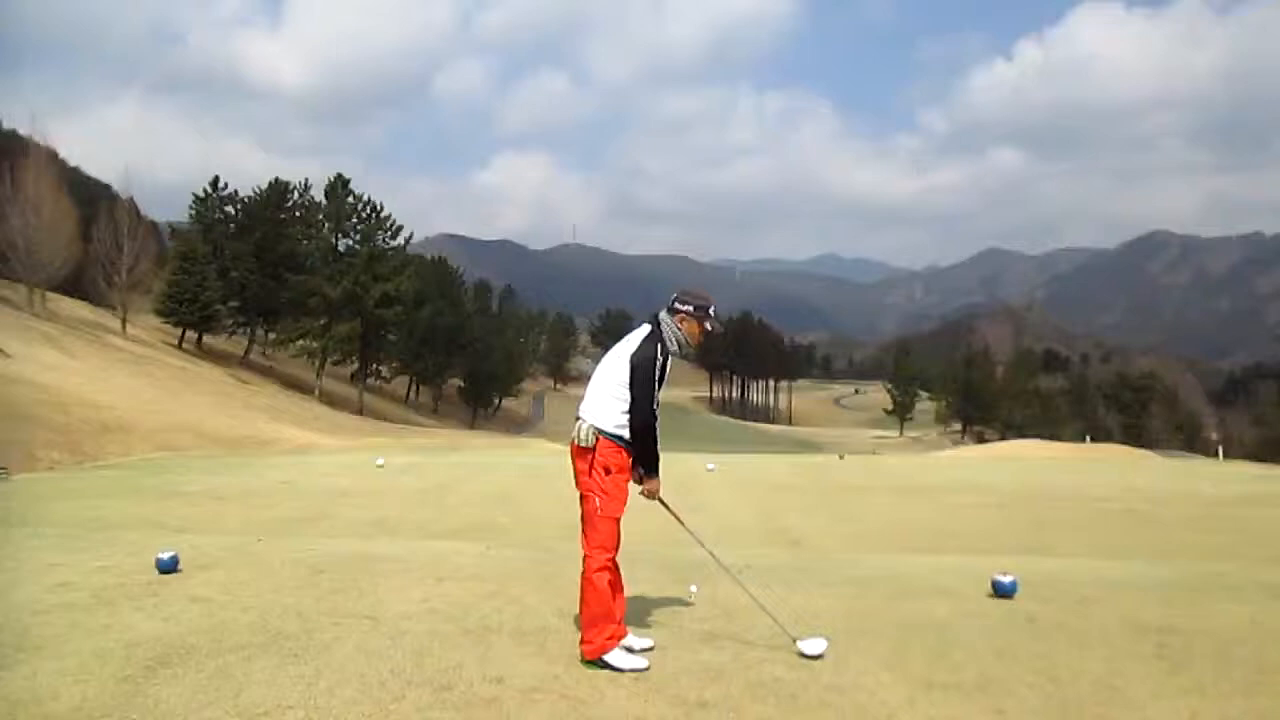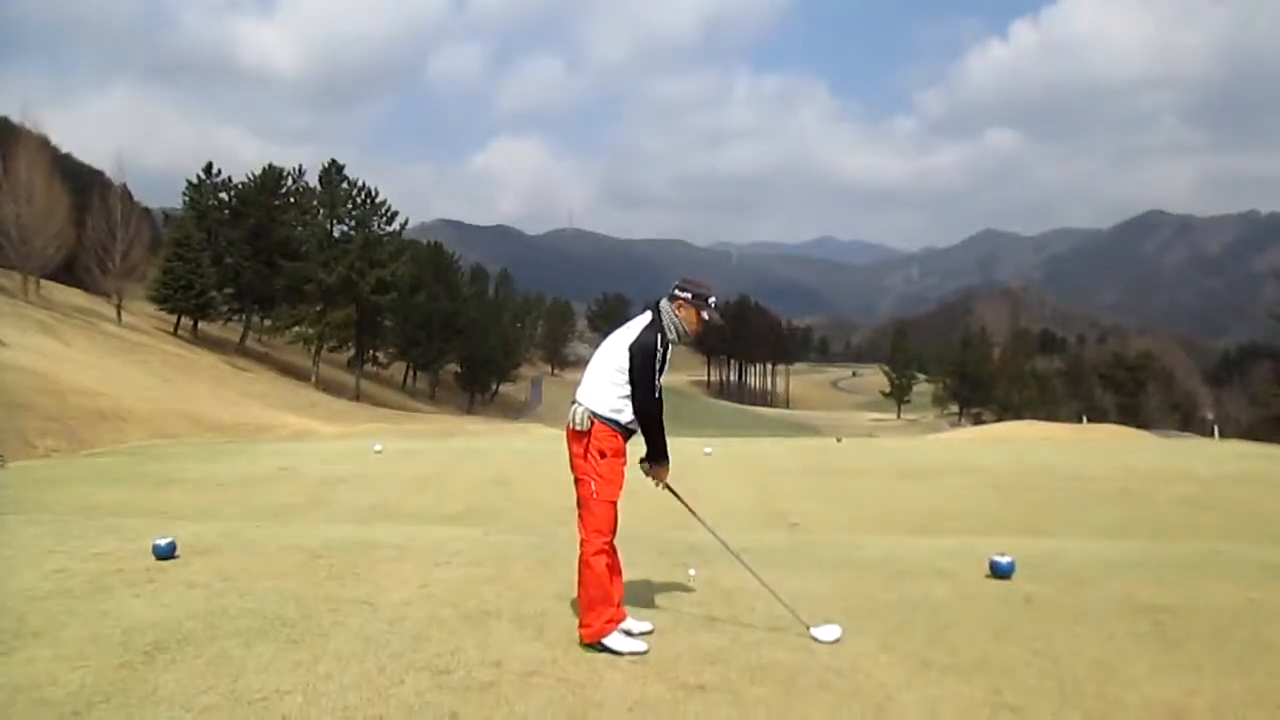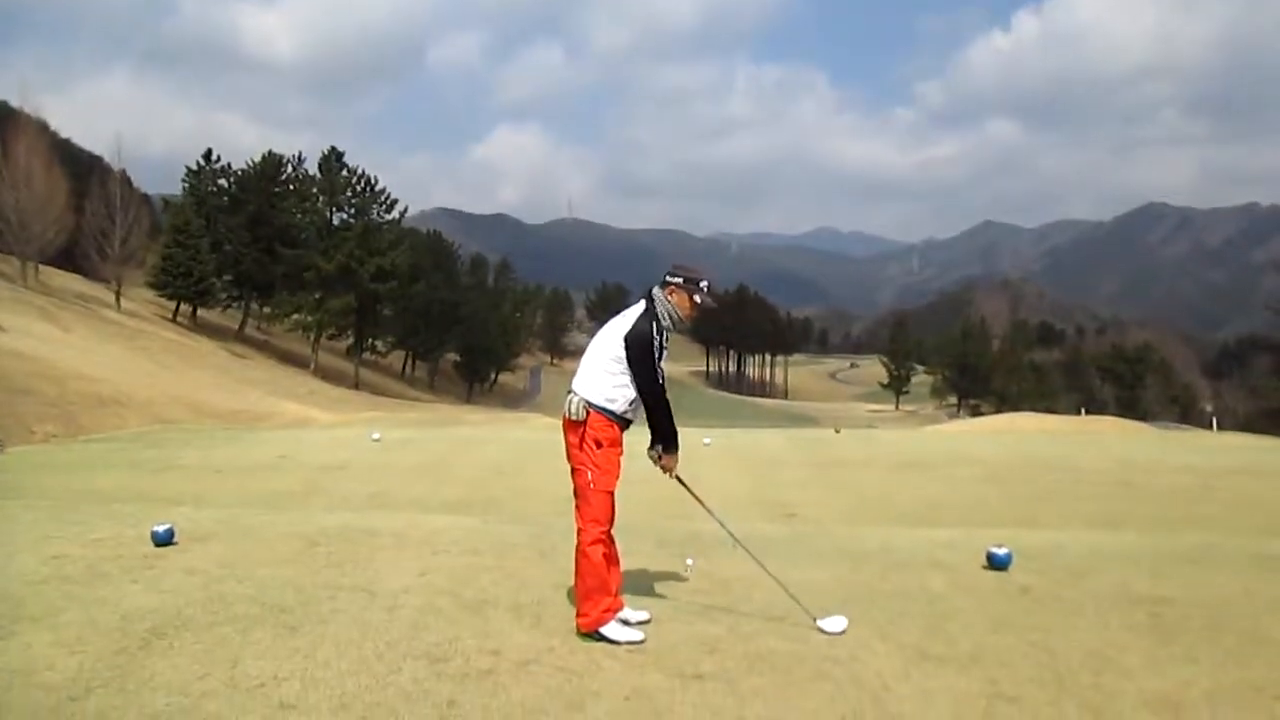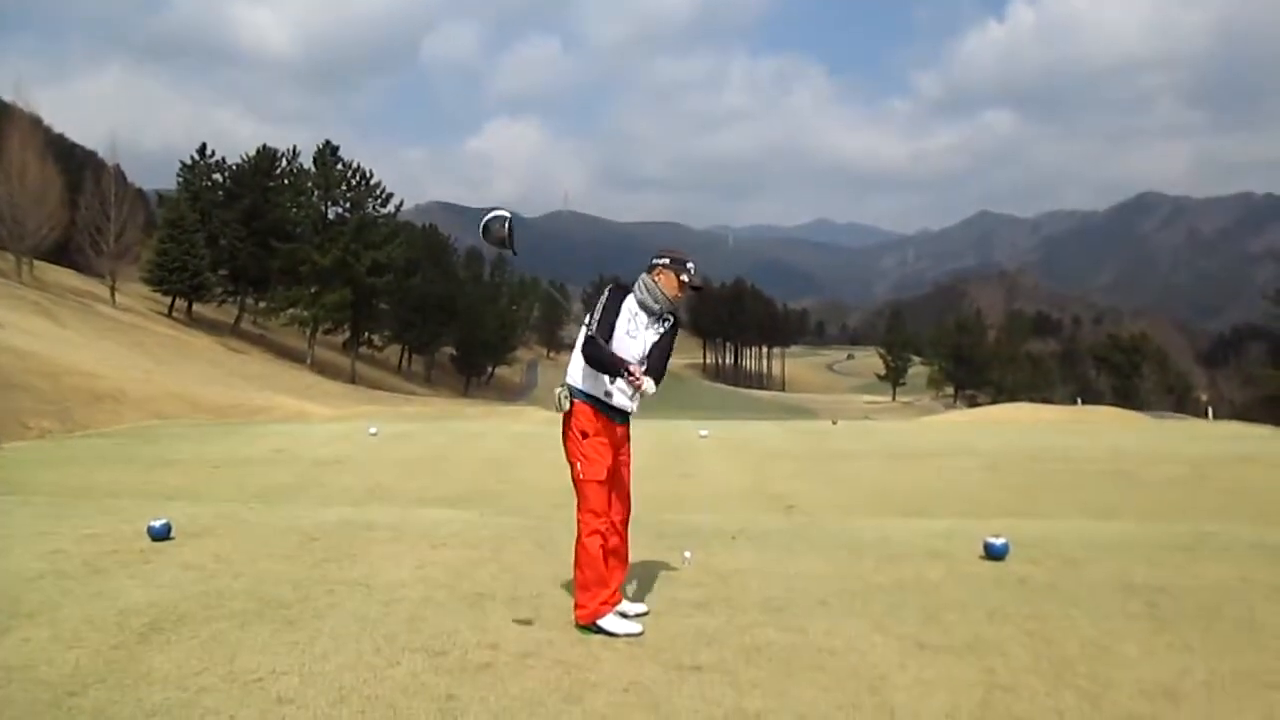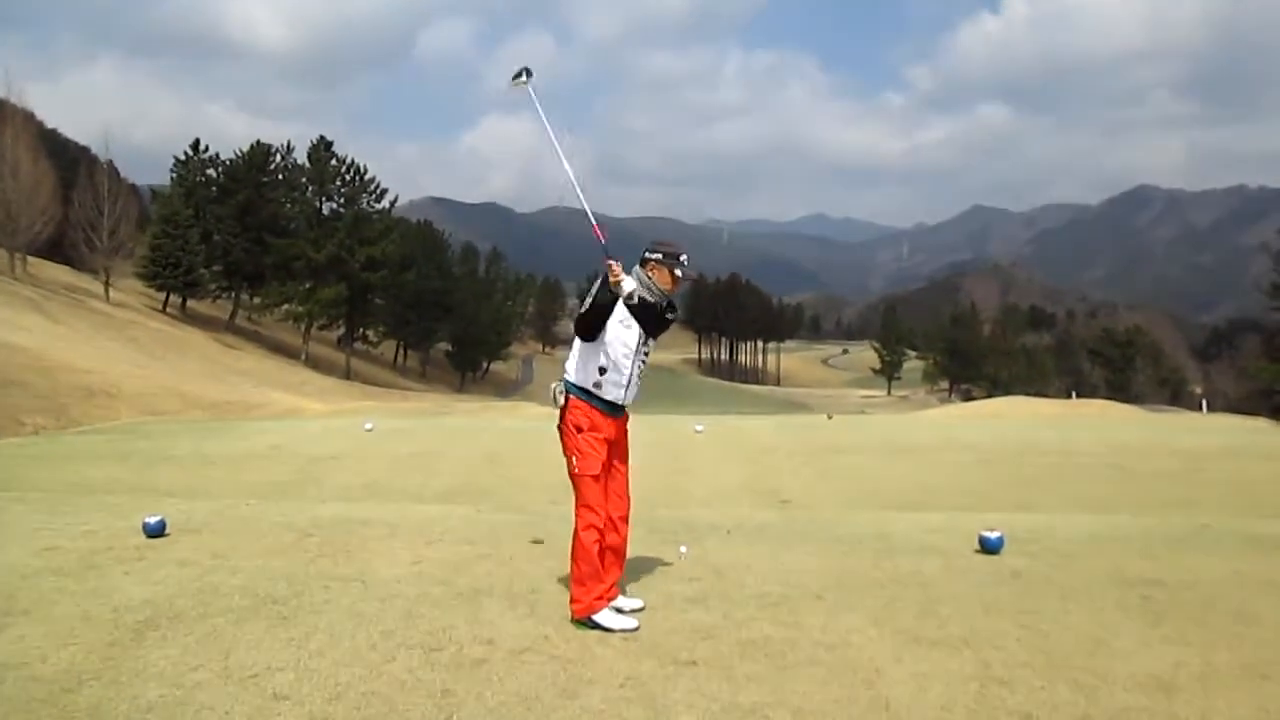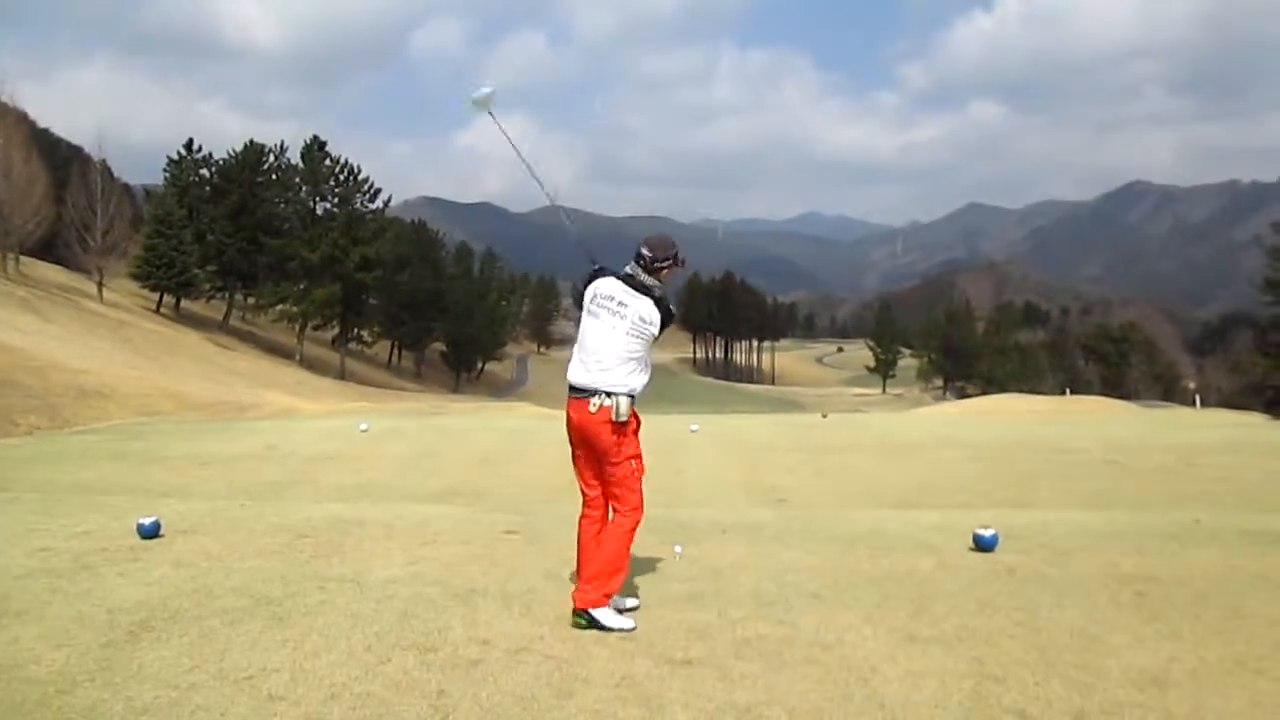
dt=0.5s
person 1, frame 1
left shoulder: (650, 343)
right shoulder: (651, 350)
right elbow: (642, 416)
left wrist: (640, 464)
right wrist: (650, 472)
left hip: (608, 450)
right hip: (602, 450)
left knee: (607, 546)
right knee: (600, 547)
left ankle: (612, 630)
right ankle: (599, 644)
person 1, frame 2
left shoulder: (653, 333)
right shoulder: (650, 339)
left elbow: (648, 402)
right elbow: (646, 404)
left wrist: (654, 455)
right wrist: (659, 459)
left hip: (606, 434)
right hip: (596, 434)
left knee: (605, 530)
right knee: (597, 531)
left ankle: (611, 613)
right ankle: (598, 627)
person 1, frame 3
left shoulder: (653, 325)
right shoulder: (644, 328)
left elbow: (652, 391)
right elbow: (652, 393)
left wrist: (658, 441)
right wrist: (670, 446)
left hip: (604, 426)
right hip: (593, 424)
left knee: (603, 520)
right knee: (594, 521)
left ankle: (608, 603)
right ankle: (595, 617)
person 1, frame 4
left shoulder: (667, 323)
right shoulder: (617, 298)
left elbow: (657, 366)
right elbow: (592, 350)
left wrist: (646, 378)
right wrist: (625, 368)
left hip: (618, 421)
right hip: (587, 416)
left knee: (617, 513)
right knee: (594, 514)
left ankle: (609, 595)
right ankle: (592, 608)
person 1, frame 5
left shoulder: (662, 311)
right shoulder: (607, 292)
left elbow: (651, 329)
right elbow: (584, 330)
left wrist: (630, 290)
right wrist: (613, 290)
left hip: (615, 416)
right hip: (583, 412)
left knee: (617, 510)
right knee: (592, 511)
left ankle: (606, 592)
right ankle: (587, 604)
person 1, frame 6
left shoulder: (598, 283)
right shoulder: (659, 313)
left hip: (578, 405)
right hip: (612, 414)
left knee: (595, 503)
right knee: (627, 508)
left ankle: (596, 590)
right ankle: (592, 599)
